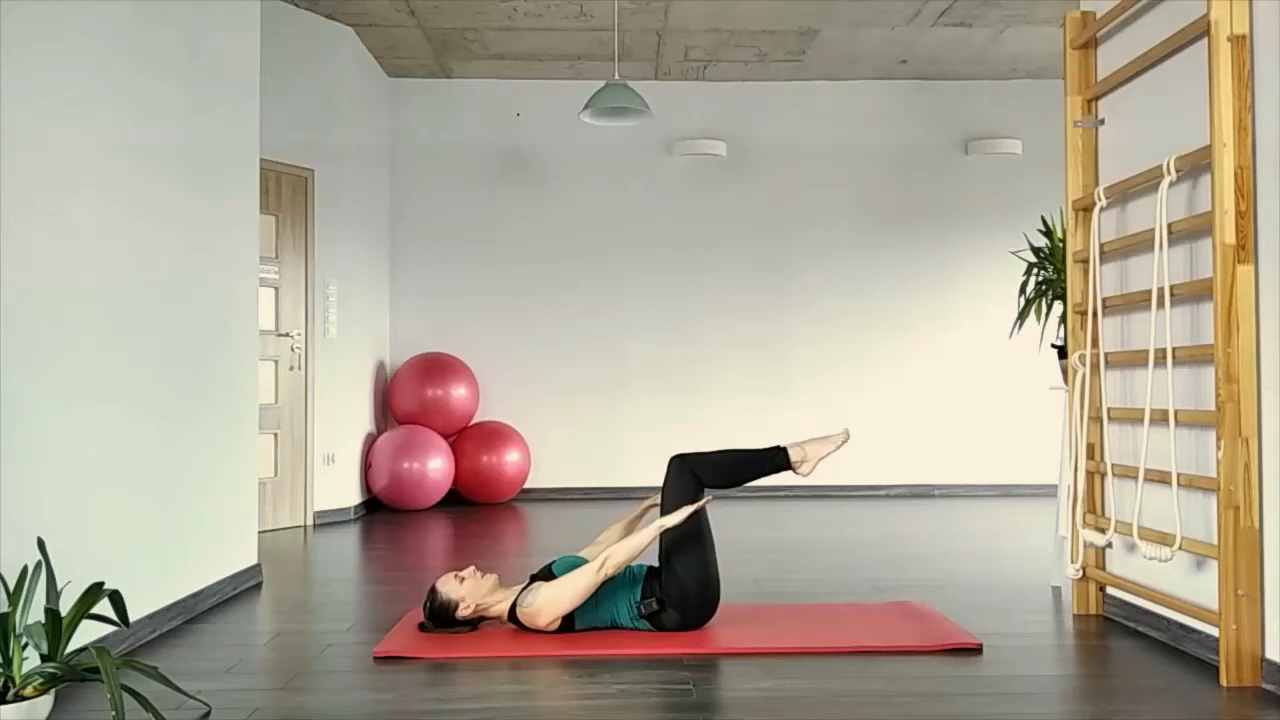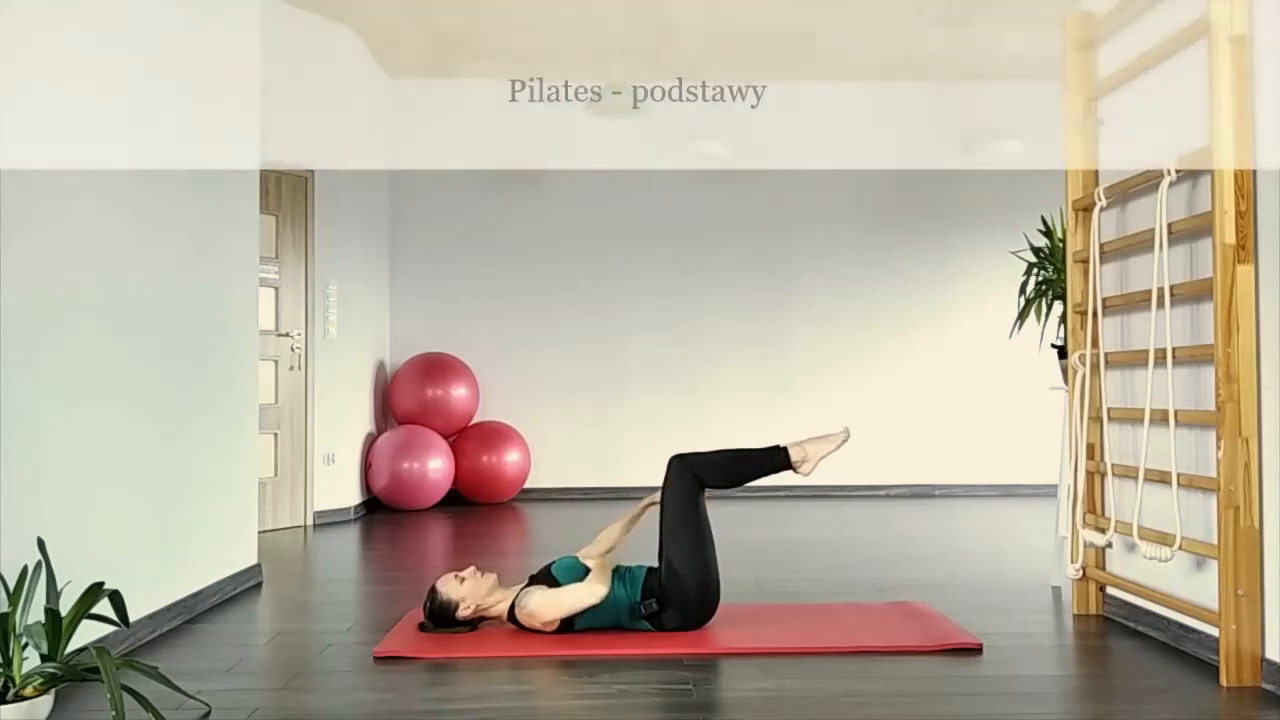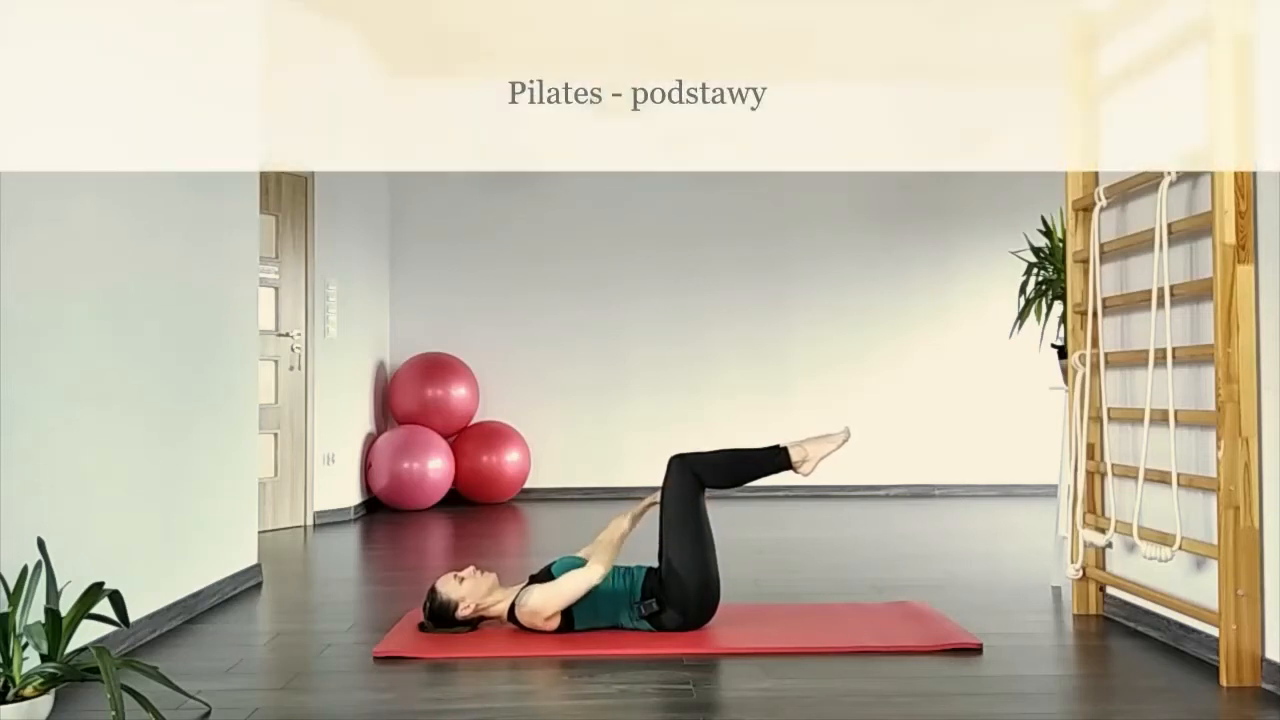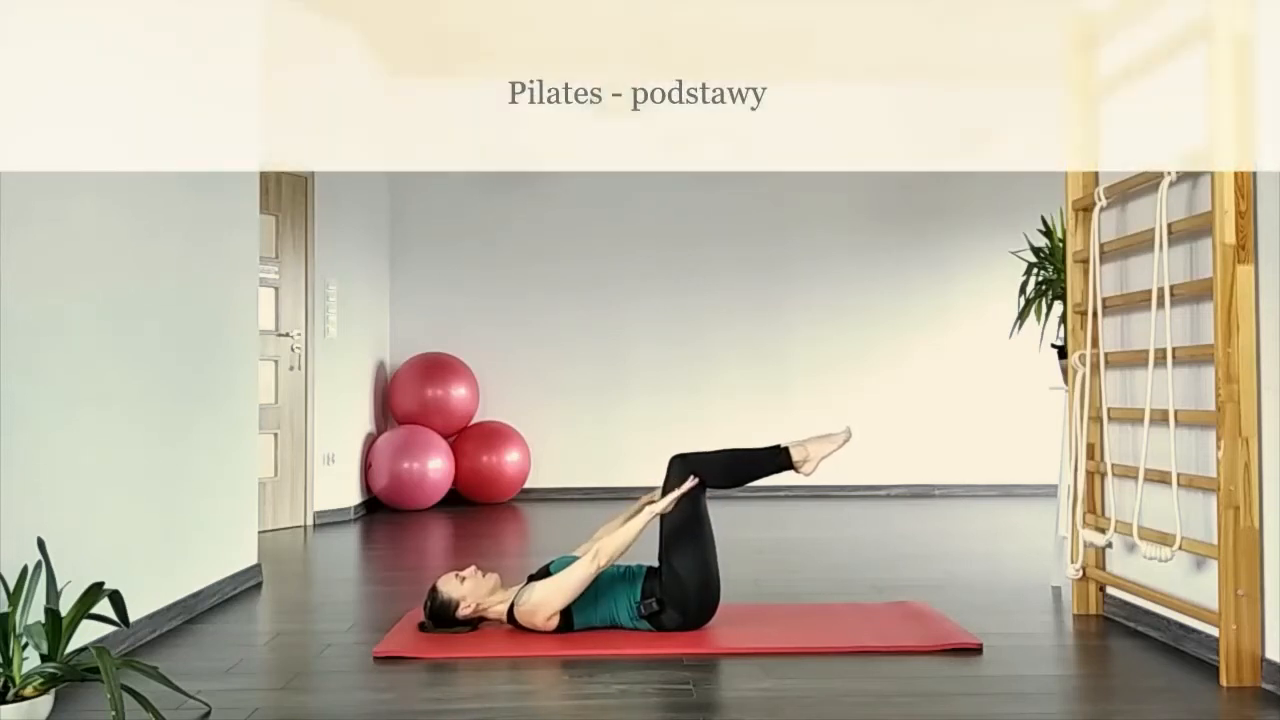
dt=0.7s
person 1, frame 1
left shoulder: (529, 591)
right shoulder: (534, 608)
left elbow: (597, 549)
right elbow: (604, 567)
left wrist: (648, 505)
right wrist: (664, 522)
left hip: (668, 596)
right hip: (678, 605)
left knee: (686, 469)
right knee: (683, 467)
left ankle: (791, 457)
right ankle: (794, 454)
person 1, frame 2
left shoulder: (528, 591)
right shoulder: (530, 609)
left elbow: (595, 549)
right elbow: (597, 589)
left wrist: (646, 503)
right wrist: (598, 565)
left hip: (670, 596)
right hip: (679, 603)
left knee: (685, 470)
right knee: (682, 468)
left ankle: (793, 456)
right ankle: (794, 454)
person 1, frame 3
left shoulder: (529, 591)
right shoulder: (531, 608)
left elbow: (597, 550)
right elbow: (597, 569)
left wrist: (645, 504)
right wrist: (621, 527)
left hip: (669, 598)
right hip: (679, 604)
left knee: (685, 469)
right knee: (682, 468)
left ankle: (793, 456)
right ankle: (794, 454)
person 1, frame 4
left shoulder: (527, 591)
right shoulder: (532, 609)
left elbow: (594, 543)
right elbow: (597, 559)
left wrist: (646, 500)
right wrist: (655, 510)
left hip: (669, 597)
right hip: (678, 606)
left knee: (685, 468)
right knee: (684, 468)
left ankle: (795, 456)
right ankle: (796, 455)
